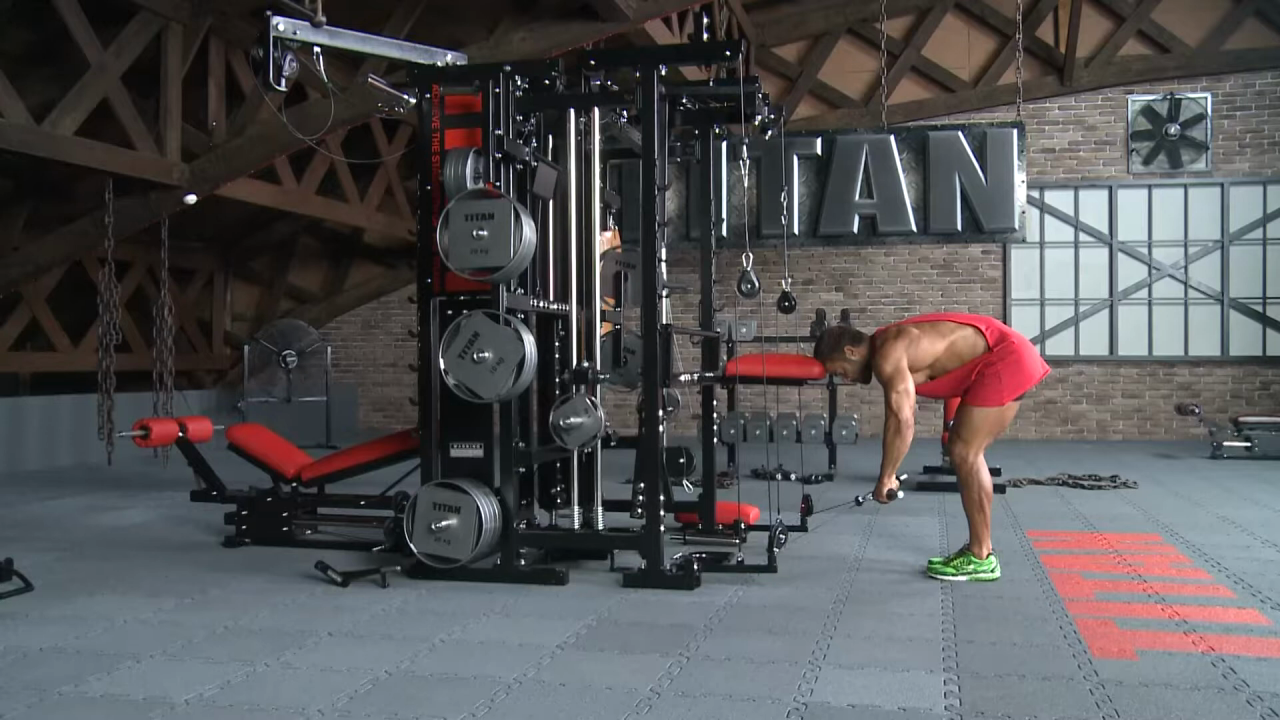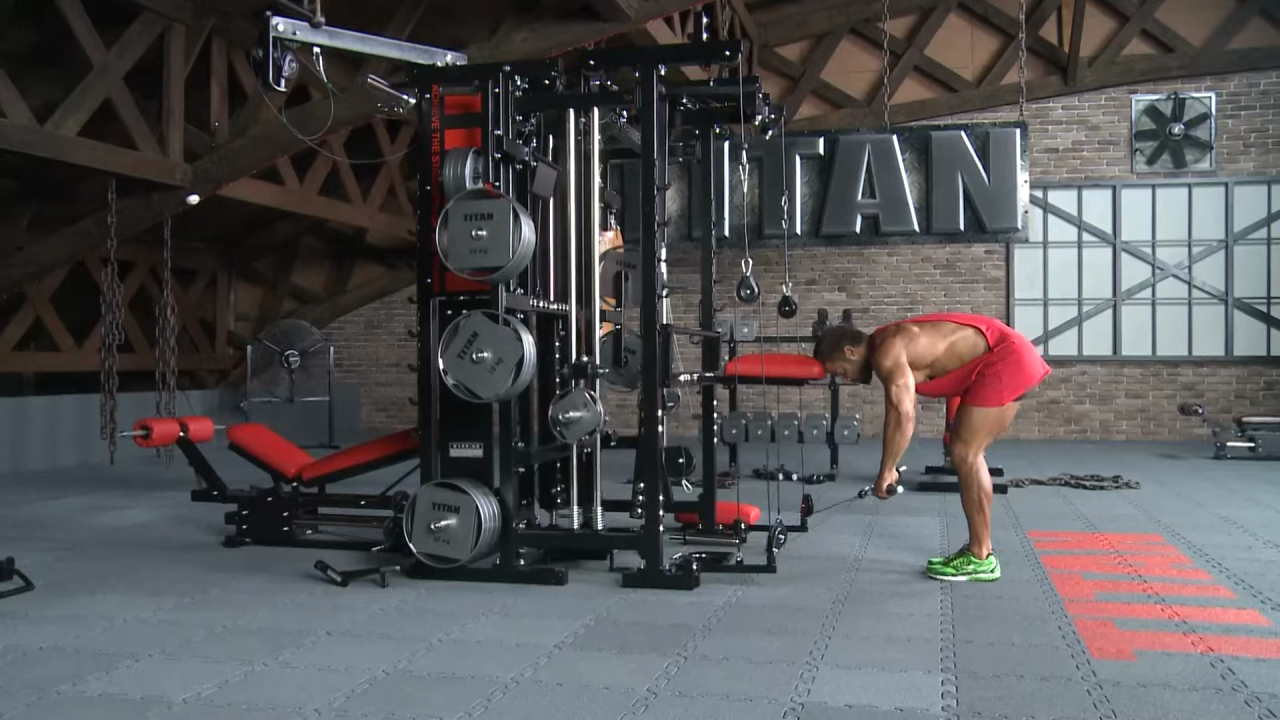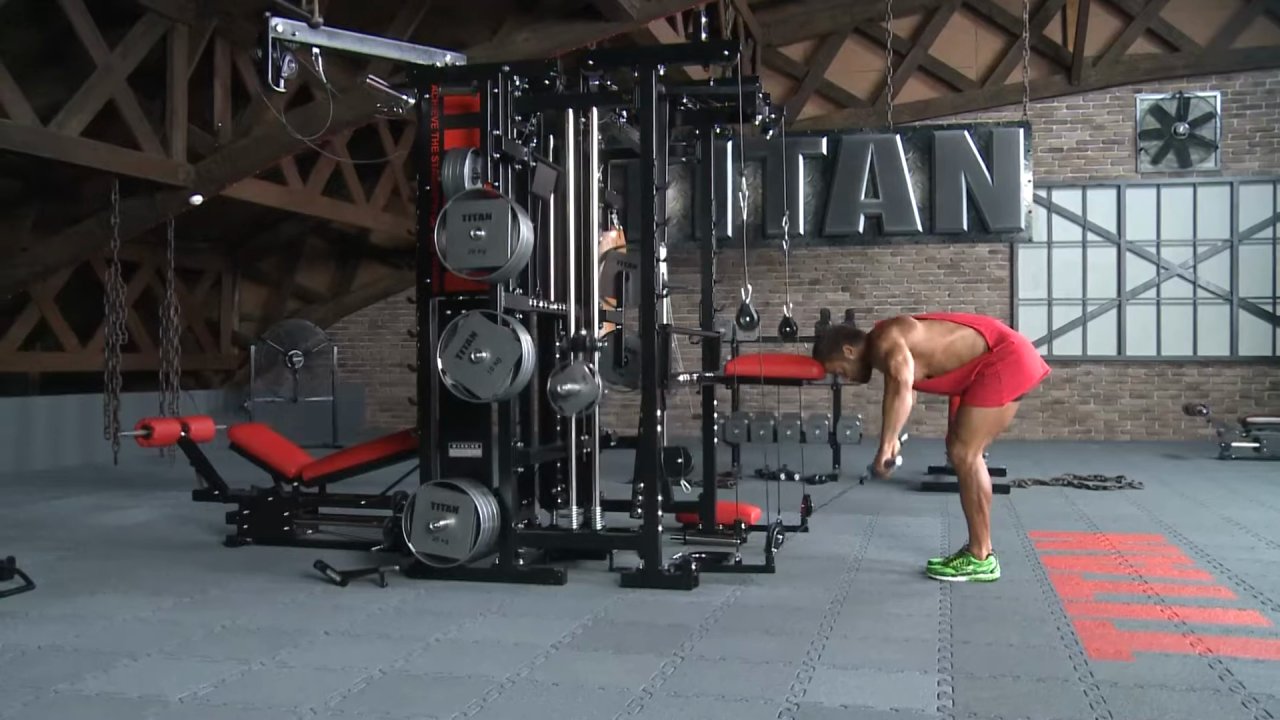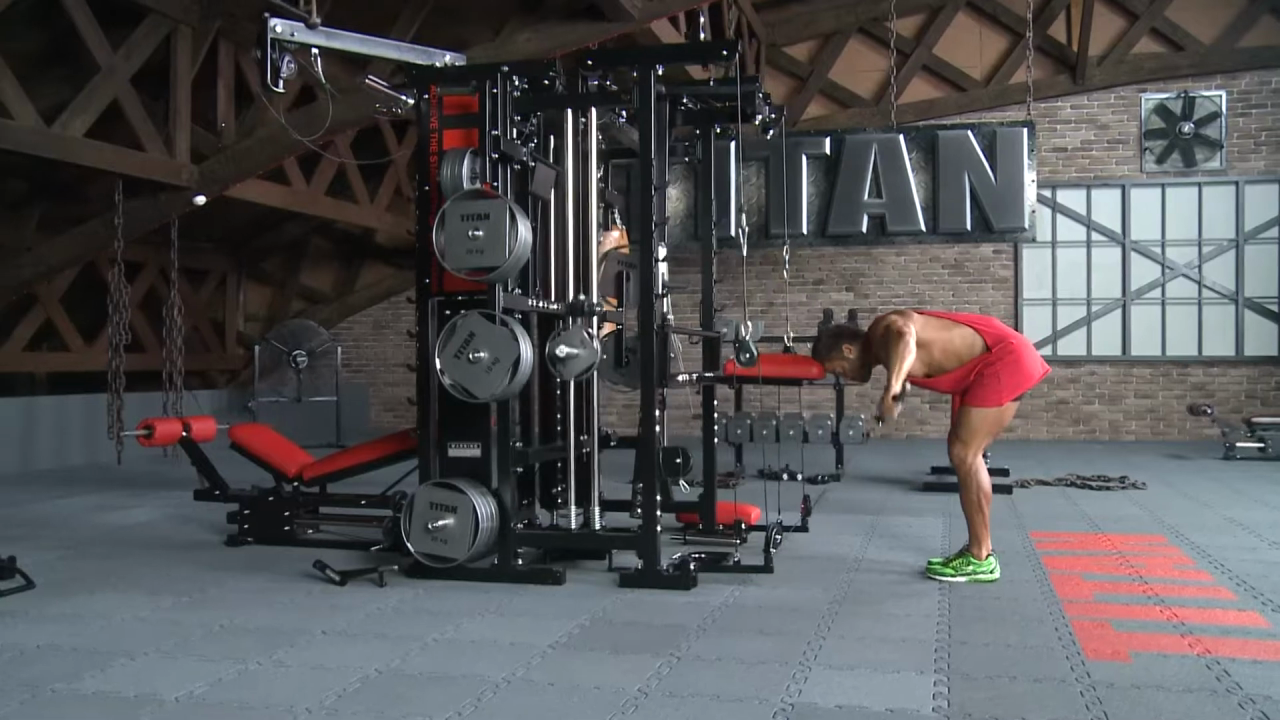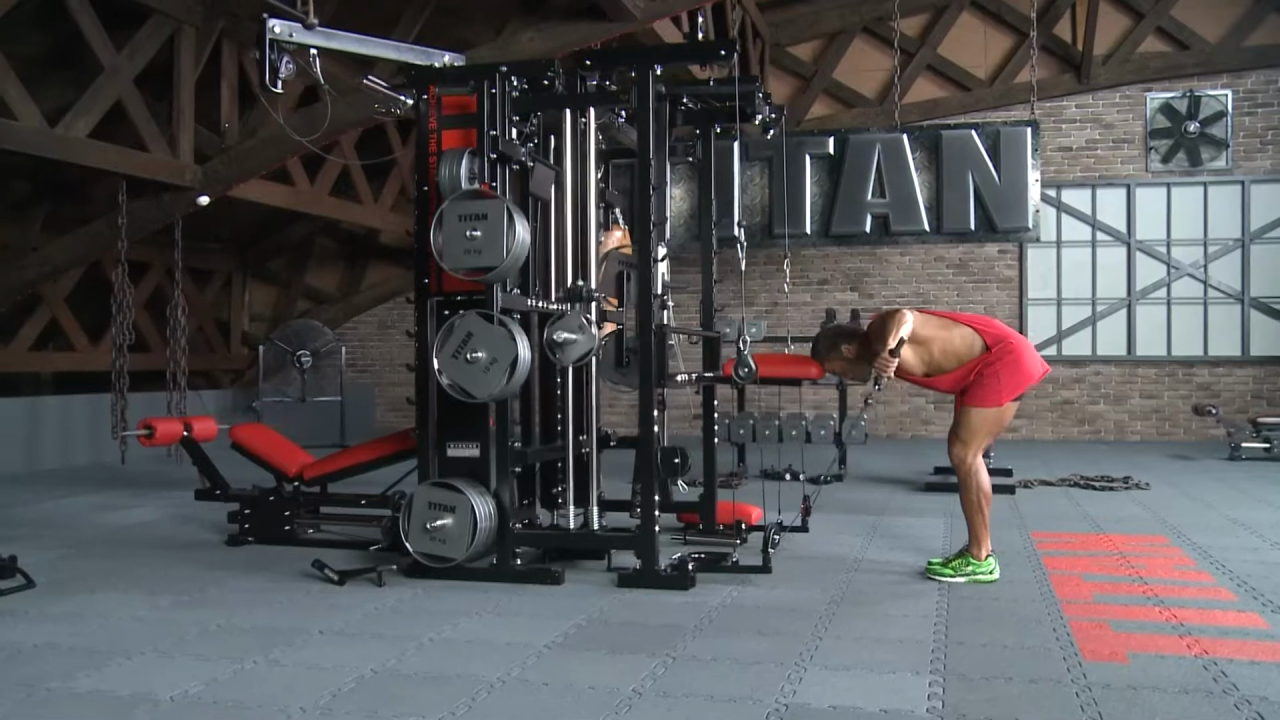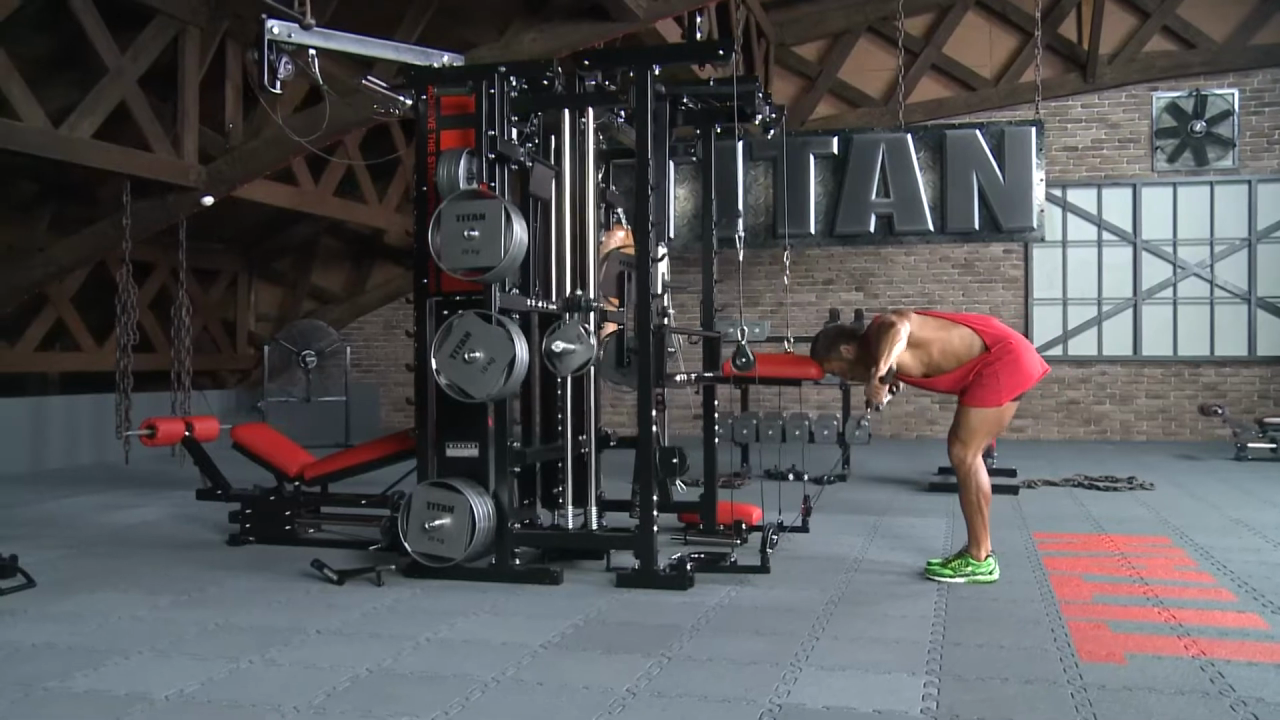
dt=0.2s
person 1, frame 1
left shoulder: (886, 355)
right shoulder: (889, 346)
left elbow: (902, 421)
right elbow: (902, 413)
left wrist: (886, 478)
right wrist: (891, 473)
left hip: (1005, 360)
right hip: (1004, 357)
left knee: (965, 455)
right knee: (965, 453)
left ankle: (981, 559)
right ankle: (980, 550)
person 1, frame 2
left shoulder: (885, 351)
right shoulder: (890, 346)
left elbow: (902, 414)
right elbow: (903, 407)
left wrist: (886, 472)
right wrist: (893, 464)
left hip: (1006, 361)
right hip: (1005, 358)
left knee: (965, 455)
right knee: (966, 453)
left ankle: (981, 559)
right ankle: (980, 550)
person 1, frame 3
left shoulder: (883, 341)
right shoulder: (887, 344)
left elbow: (901, 382)
right elbow: (904, 388)
left wrist: (885, 448)
right wrist: (894, 438)
left hip: (1004, 360)
right hip: (1003, 357)
left knee: (964, 455)
right knee: (964, 452)
left ankle: (981, 559)
right ankle: (980, 550)
person 1, frame 4
left shoulder: (881, 335)
right shoulder: (883, 341)
left elbow: (904, 333)
left wrist: (891, 391)
left hip: (1004, 360)
right hip: (1004, 357)
left knee: (964, 455)
right knee: (964, 453)
left ankle: (981, 560)
right ankle: (980, 550)
person 1, frame 5
left shoulder: (879, 332)
right shoulder: (881, 337)
left elbow: (901, 316)
left wrist: (886, 351)
left hip: (1004, 361)
right hip: (1003, 357)
left knee: (964, 456)
right knee: (965, 453)
left ankle: (980, 560)
right ankle: (979, 551)
person 1, frame 6
left shoulder: (878, 333)
right shoulder: (880, 338)
left elbow: (896, 331)
left wrist: (879, 375)
left hip: (1003, 360)
right hip: (1003, 357)
left knee: (964, 455)
right knee: (965, 453)
left ankle: (980, 561)
right ankle: (979, 552)
